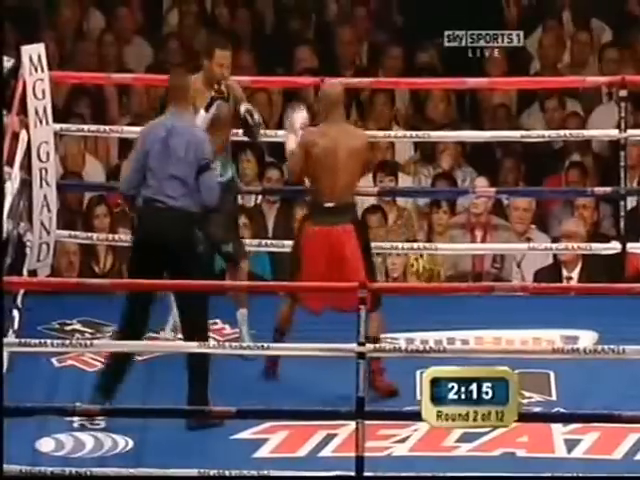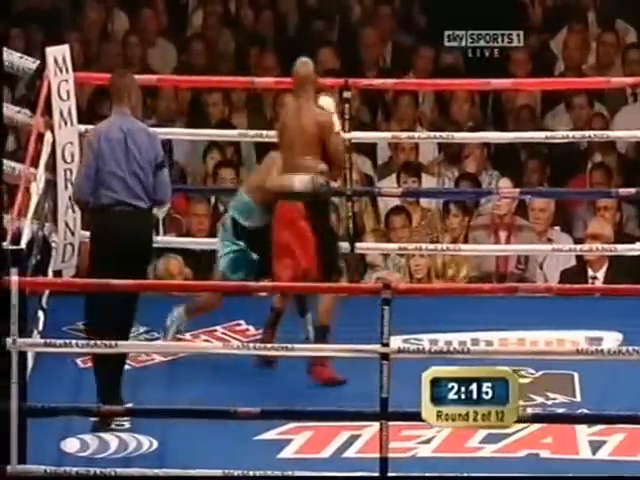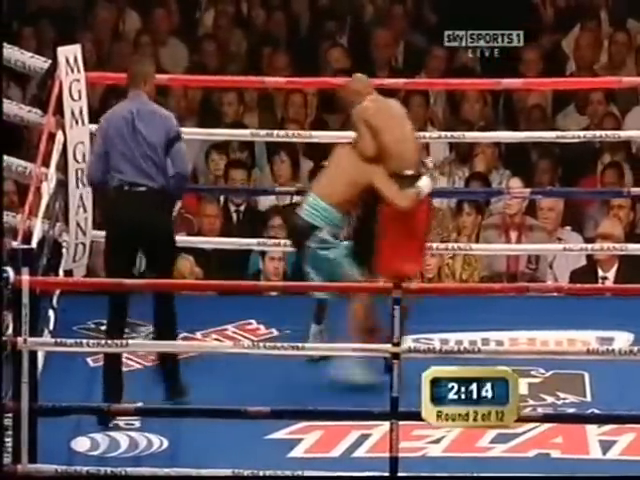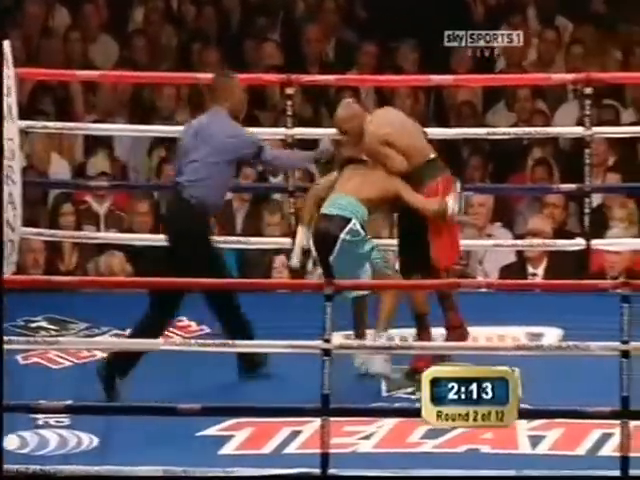
dt=0.7s
person 1, frame 1
left shoulder: (149, 132)
right shoulder: (198, 137)
left elbow: (128, 187)
right elbow: (209, 197)
right wrist: (192, 201)
left hip: (149, 223)
right hip: (181, 227)
left knee: (135, 311)
right knee: (194, 319)
left ankle: (104, 393)
right ankle: (198, 407)
person 1, frame 2
left shoulder: (98, 134)
right shoulder: (150, 137)
left elbow: (83, 193)
right elbow: (163, 195)
left wrist: (90, 206)
left hip: (109, 225)
right hip: (141, 227)
left knee: (99, 315)
right knee: (123, 313)
left ankle: (110, 397)
right ankle: (113, 393)
person 1, frame 3
left shoulder: (109, 120)
right shoulder: (164, 118)
left elbow: (95, 176)
right elbow: (182, 171)
right wrist: (169, 197)
left hip: (120, 208)
right hip: (155, 208)
left knee: (118, 304)
right knee: (164, 298)
left ankle: (112, 399)
right ankle: (171, 382)
person 1, frame 4
left shoulder: (195, 127)
right shoulder: (233, 133)
right elbow: (275, 159)
right wrist: (312, 157)
left hip: (181, 211)
right hip: (190, 219)
right knee: (165, 304)
left ankle: (248, 356)
right ankle: (117, 365)
person 2, frame 1
left shoulder: (310, 136)
right shoulder: (362, 138)
left elbow: (294, 173)
left wrist: (293, 133)
left hip: (316, 221)
right hip: (347, 223)
left knee: (294, 292)
right knee: (371, 300)
left ankle: (273, 360)
right ankle: (376, 373)
person 2, frame 2
left shoulder: (287, 107)
right shoulder: (323, 116)
right elbow: (339, 162)
left hip: (286, 199)
right hip: (311, 200)
left knee: (287, 278)
right knee: (329, 279)
right ankle: (319, 360)
person 2, frame 3
left shoulder: (361, 111)
right shoulder: (396, 106)
left elbow: (368, 151)
right elbow: (409, 148)
left wrist: (358, 143)
right hip: (417, 187)
left knee: (367, 267)
right knee: (405, 270)
left ankle: (371, 334)
person 2, frame 4
left shoulder: (371, 141)
right shoulder: (386, 113)
left elbow: (400, 167)
right elbow: (420, 134)
left hip: (425, 184)
right hip: (439, 175)
left knee: (414, 267)
right knee: (432, 261)
right ankle: (454, 323)
person 3, frame 1
left shoulder: (234, 90)
right shoulder: (190, 88)
left elbow: (254, 134)
left wrist: (250, 118)
right wrist: (208, 109)
left hip: (222, 178)
left knee: (235, 257)
left ankle: (244, 330)
person 3, frame 2
right shoulder: (279, 162)
right elbow: (272, 183)
right wrist: (303, 181)
left hip: (262, 225)
right hip: (239, 227)
right knee: (214, 296)
right ankle: (180, 315)
person 3, frame 3
left shoulder: (343, 151)
right shoulder: (375, 170)
right elbow: (404, 203)
right wrist: (425, 184)
left hip: (307, 224)
right hip: (317, 232)
left knee: (331, 286)
right knee: (361, 290)
right ankle: (352, 361)
person 3, frame 4
left shoulder: (350, 169)
right shoulder: (392, 182)
left elbow: (312, 194)
right elbow: (428, 208)
left wrist: (302, 236)
right wrist: (450, 204)
left hip: (322, 229)
right hip: (346, 228)
left ankle: (363, 356)
right ankle: (379, 357)
